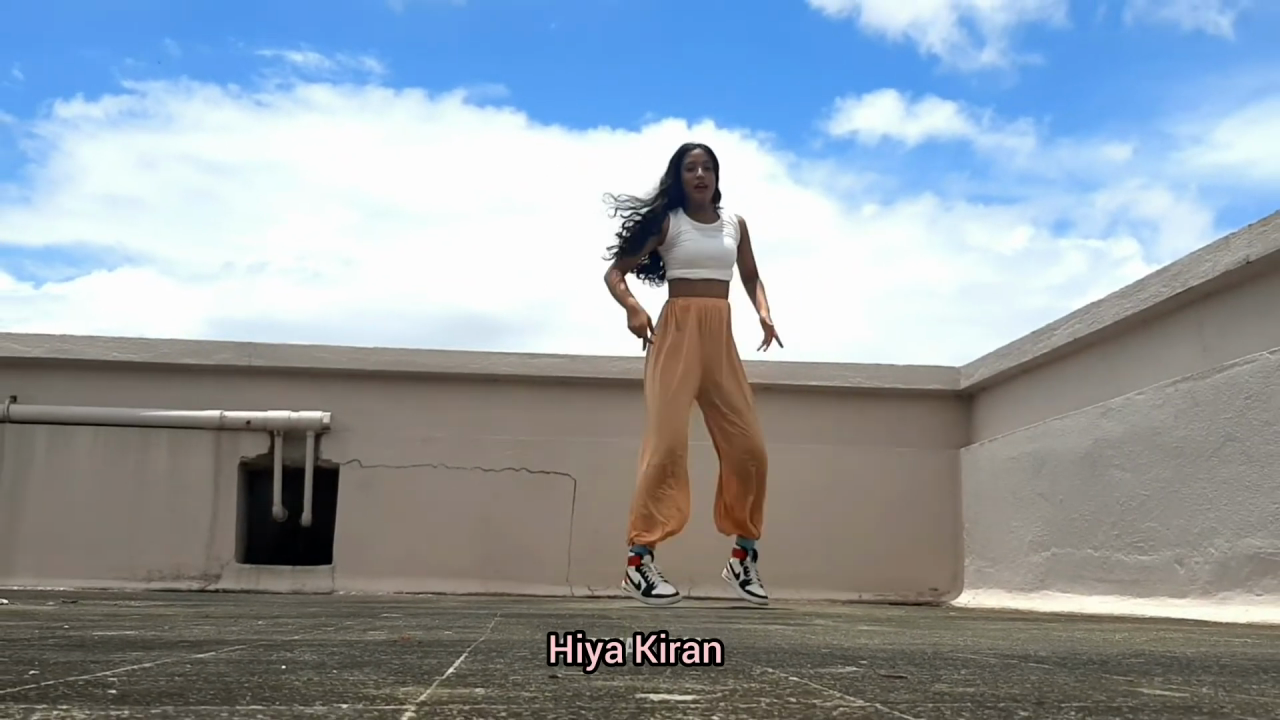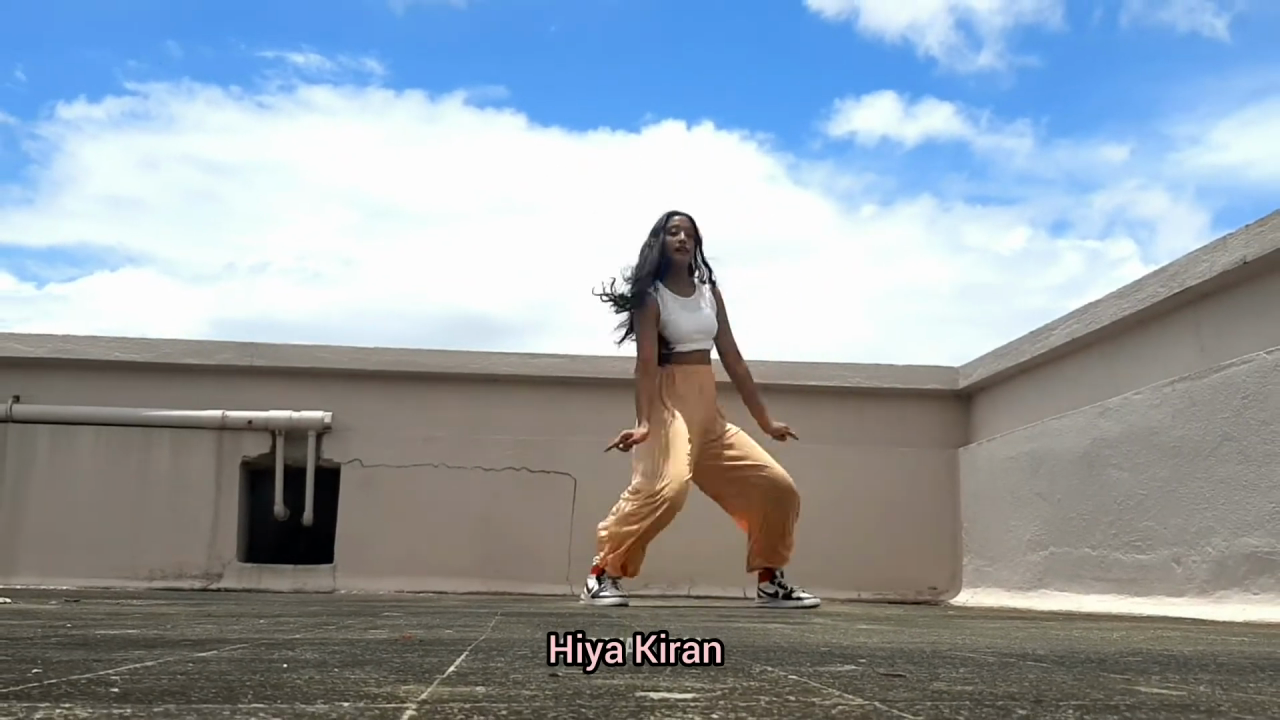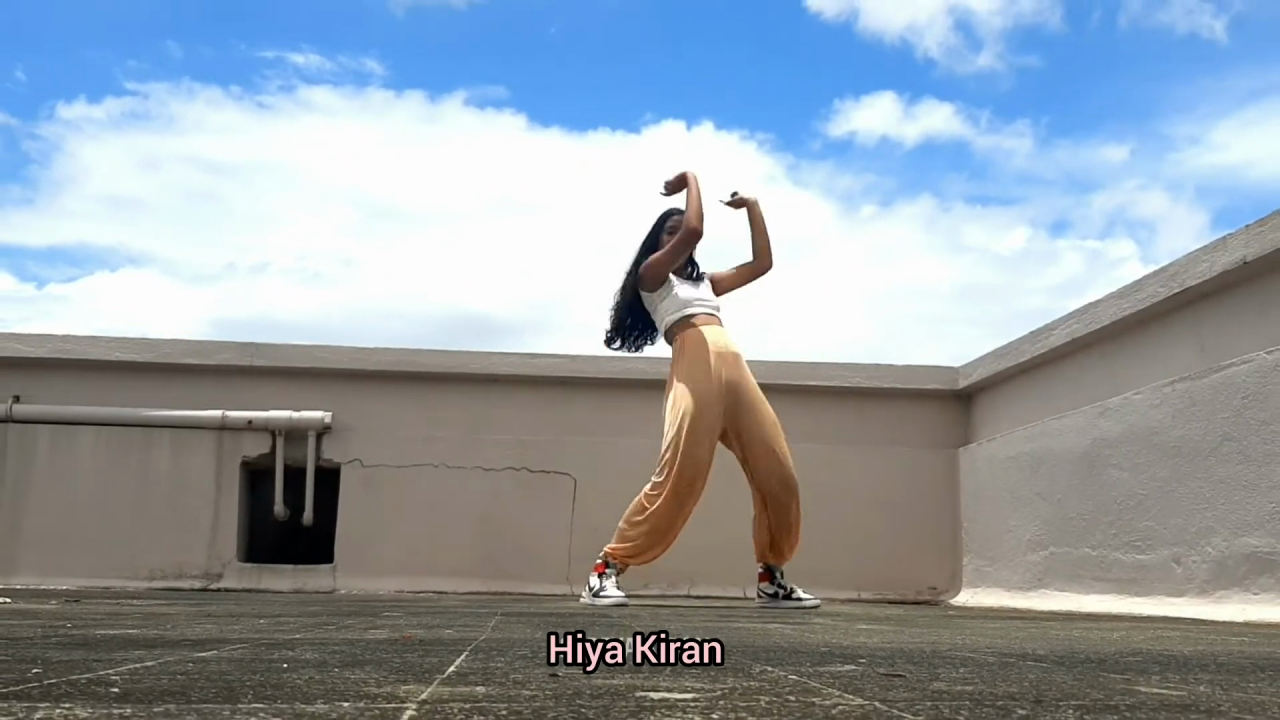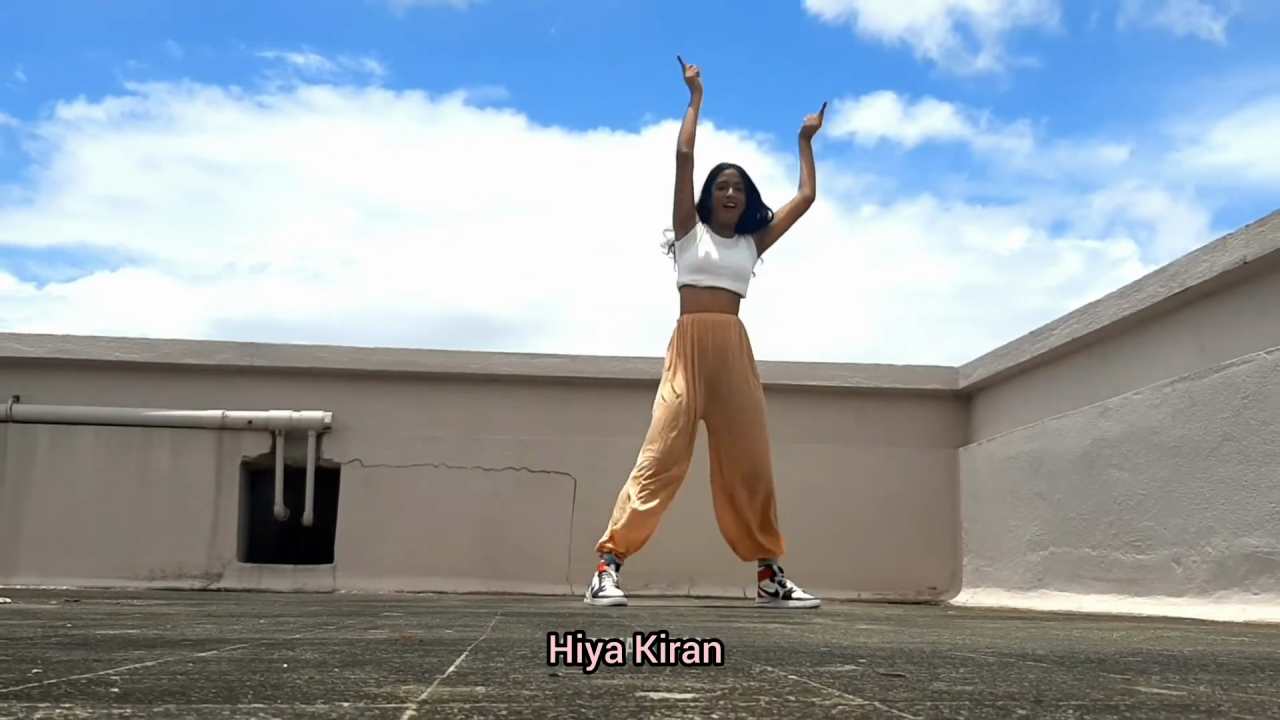
dt=0.3s
person 1, frame 1
left shoulder: (735, 224)
right shoulder: (666, 223)
left elbow: (751, 277)
right elbow: (614, 272)
left wrist: (764, 313)
right wrist: (632, 306)
left hip: (721, 337)
right hip: (677, 331)
left knee: (748, 447)
right knee: (667, 442)
left ankle: (744, 556)
right ankle: (640, 557)
person 1, frame 2
left shoulder: (710, 292)
right shoulder: (649, 296)
left elbow: (732, 356)
right elbow: (646, 363)
left wrist: (765, 414)
right wrist: (645, 423)
left hip: (710, 408)
right hip: (670, 401)
left knee: (778, 488)
right knee: (665, 488)
left ankle: (770, 578)
right ankle: (603, 572)
person 1, frame 3
left shoulder: (702, 281)
right shoulder: (651, 273)
left elbow: (762, 264)
right elbow: (694, 228)
left wrist: (752, 208)
right wrist: (692, 181)
left hip: (734, 368)
right hip: (693, 367)
left knee: (779, 476)
right knee: (679, 475)
left ankle: (771, 576)
right ankle: (608, 567)
person 1, frame 4
left shoulder: (755, 241)
right shoulder: (690, 228)
left elbow: (807, 200)
right elbow: (683, 158)
left wrist: (805, 143)
right wrist: (694, 101)
left hip: (735, 349)
right hip: (688, 346)
left knee: (749, 465)
right knee: (663, 457)
left ankle: (769, 574)
right ankle: (608, 564)
